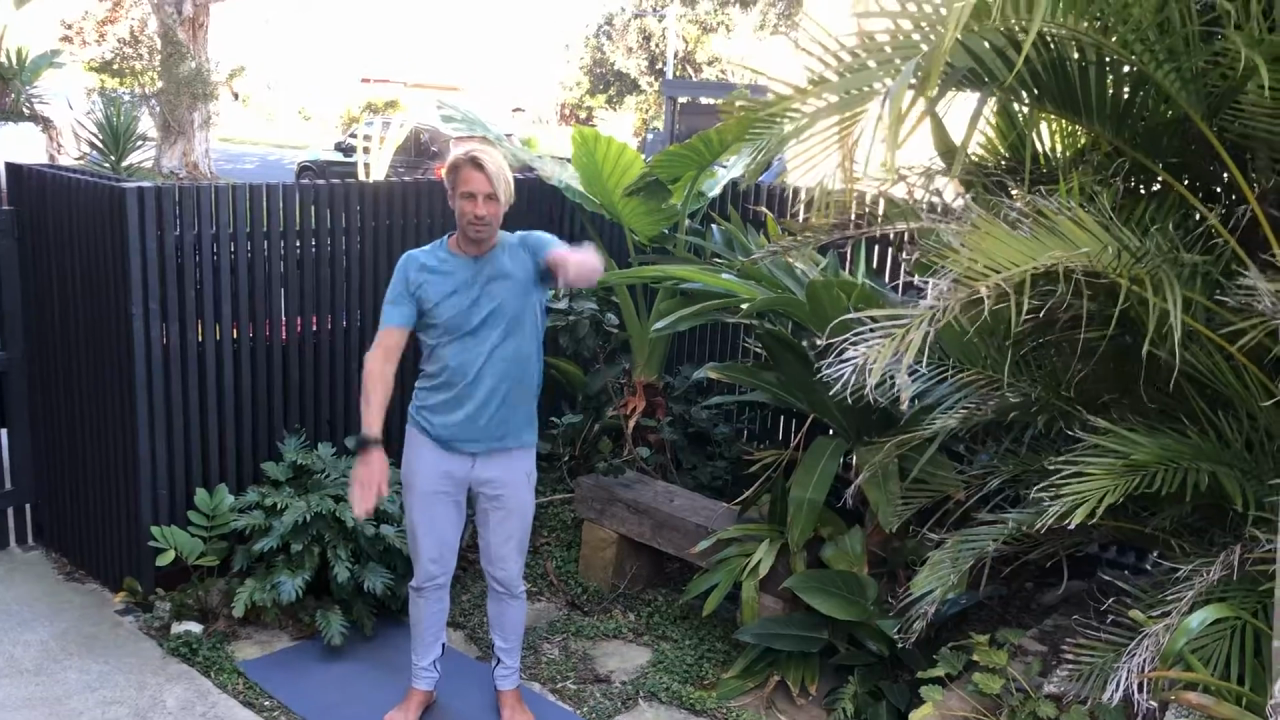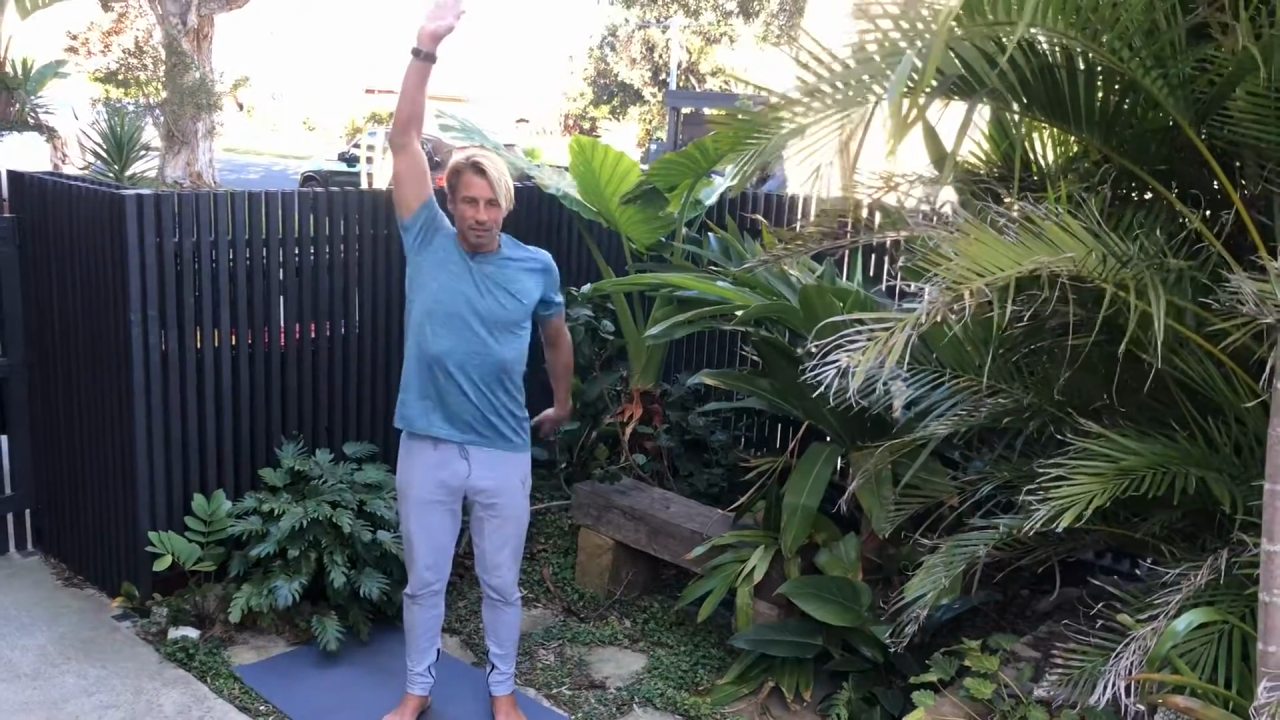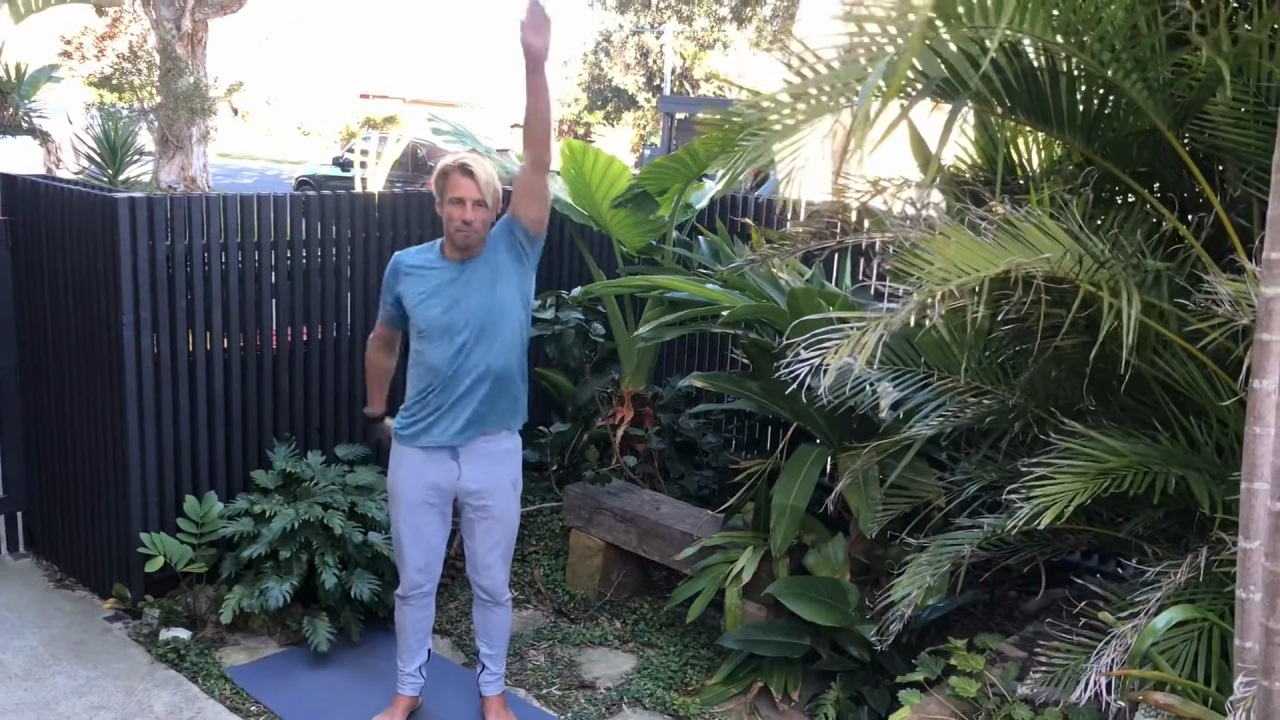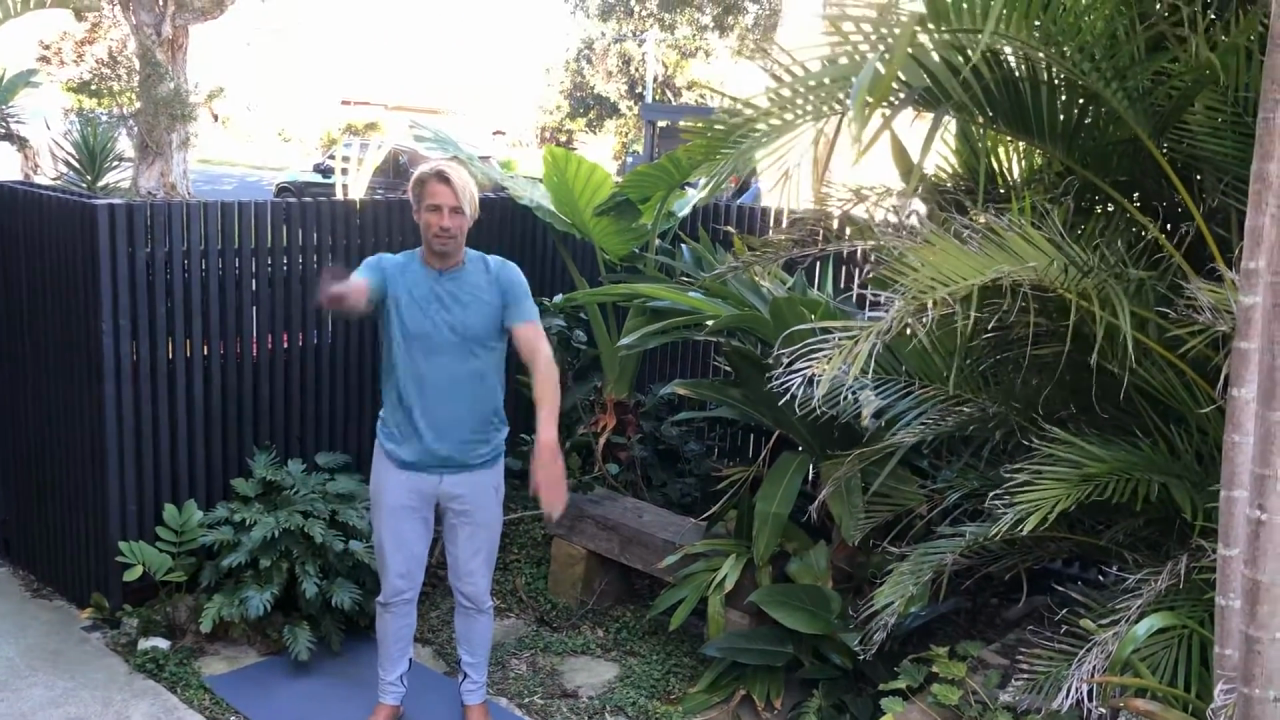
dt=0.7s
person 1, frame 1
left shoulder: (529, 251)
right shoulder: (417, 265)
left elbow: (575, 256)
right elbow: (383, 355)
left wrist: (582, 262)
right wrist: (371, 445)
left hip: (509, 450)
right hip: (431, 447)
left knee: (506, 578)
right knee: (430, 575)
person 1, frame 2
left shoulder: (536, 266)
right shoulder: (427, 244)
left elbow: (557, 336)
right elbow: (403, 142)
left wrist: (562, 404)
left hip: (504, 455)
right hip: (427, 448)
left knee: (501, 584)
right knee: (424, 581)
person 1, frame 3
left shoulder: (515, 250)
right shoulder: (406, 268)
left elbow: (534, 161)
right elbow: (383, 343)
left wrist: (533, 61)
right wrist: (377, 411)
left hip: (493, 453)
right hip: (418, 453)
left knee: (491, 584)
right knee: (414, 582)
person 1, frame 4
left shoulder: (501, 277)
right shoulder: (392, 273)
left elbow: (539, 356)
right elbow: (353, 289)
left wrist: (547, 440)
right wrist: (340, 293)
left hip: (478, 467)
right hip: (401, 462)
left knee: (474, 592)
right knee: (397, 590)
